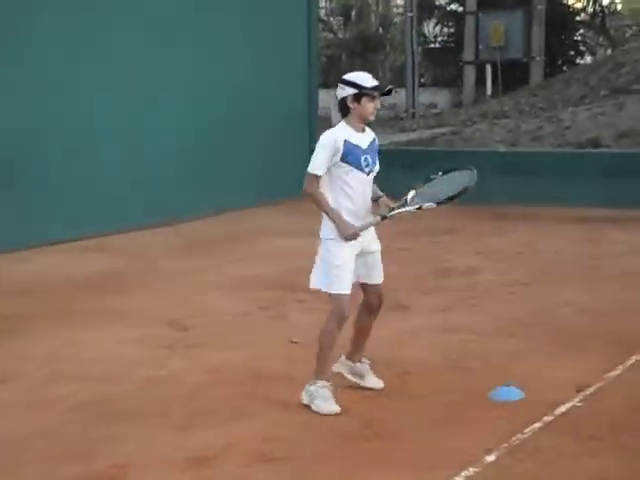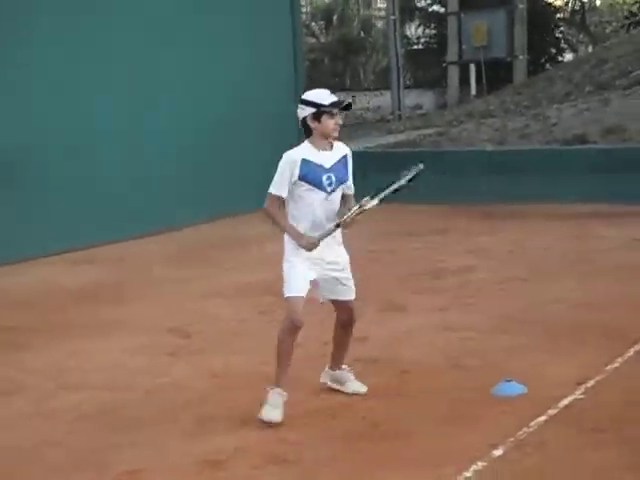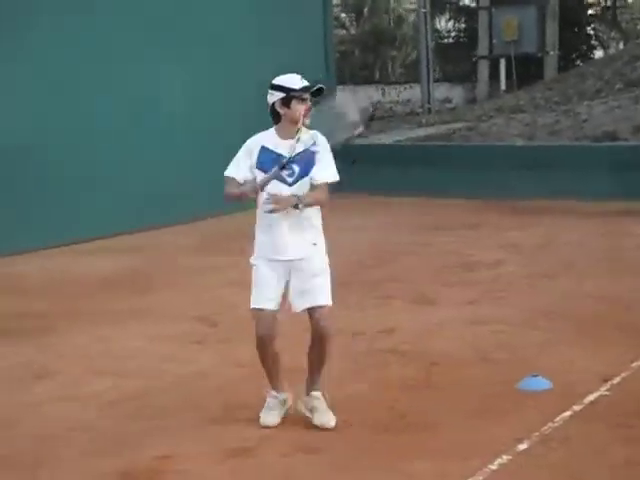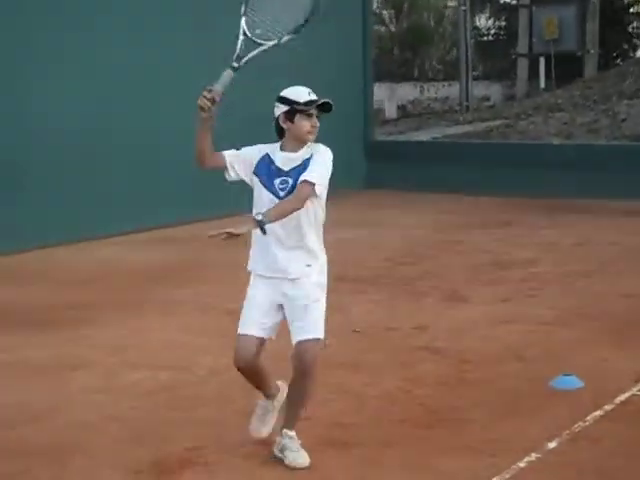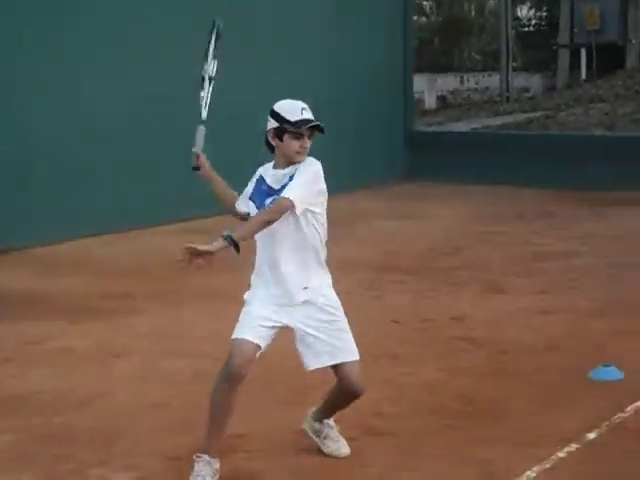
dt=0.4s
person 1, frame 1
left shoulder: (371, 138)
right shoulder: (333, 138)
right elbow: (311, 186)
left wrist: (379, 198)
right wrist: (339, 221)
left hip: (366, 233)
right hip: (338, 235)
left knee: (374, 300)
right knee: (340, 310)
left ankle: (353, 362)
right ankle: (318, 385)
person 1, frame 2
left shoulder: (344, 154)
right shoulder: (294, 159)
right elbow: (273, 206)
left wrist: (349, 210)
right wrist: (297, 235)
left hip: (333, 248)
right hip: (300, 251)
left knee: (347, 315)
right knee: (295, 317)
left ankle: (335, 371)
right ankle: (276, 393)
person 1, frame 3
left shoulder: (317, 142)
right shoulder: (256, 145)
left elbow: (322, 195)
right elbow: (229, 188)
left wrist: (295, 201)
right wrist: (244, 189)
left hip: (309, 249)
right hip: (268, 253)
left knee: (321, 327)
right knee: (264, 333)
left ankle: (313, 395)
right ankle: (277, 394)
person 1, frame 4
left shoulder: (320, 156)
right shoulder: (258, 156)
left elbow: (300, 198)
right elbow: (205, 159)
left wrist: (255, 222)
right wrist: (205, 119)
left hip: (306, 273)
right hip: (265, 274)
left knee: (306, 358)
right knee: (244, 359)
left ankle: (287, 435)
right ankle: (273, 393)
person 1, frame 5
left shoulder: (311, 170)
right shoulder: (262, 176)
left elbow: (275, 212)
right elbow: (239, 207)
left wrist: (226, 242)
right wrist: (206, 168)
left hip: (313, 294)
right hip: (267, 293)
left knee: (353, 384)
right knee: (235, 366)
left ankle: (320, 420)
